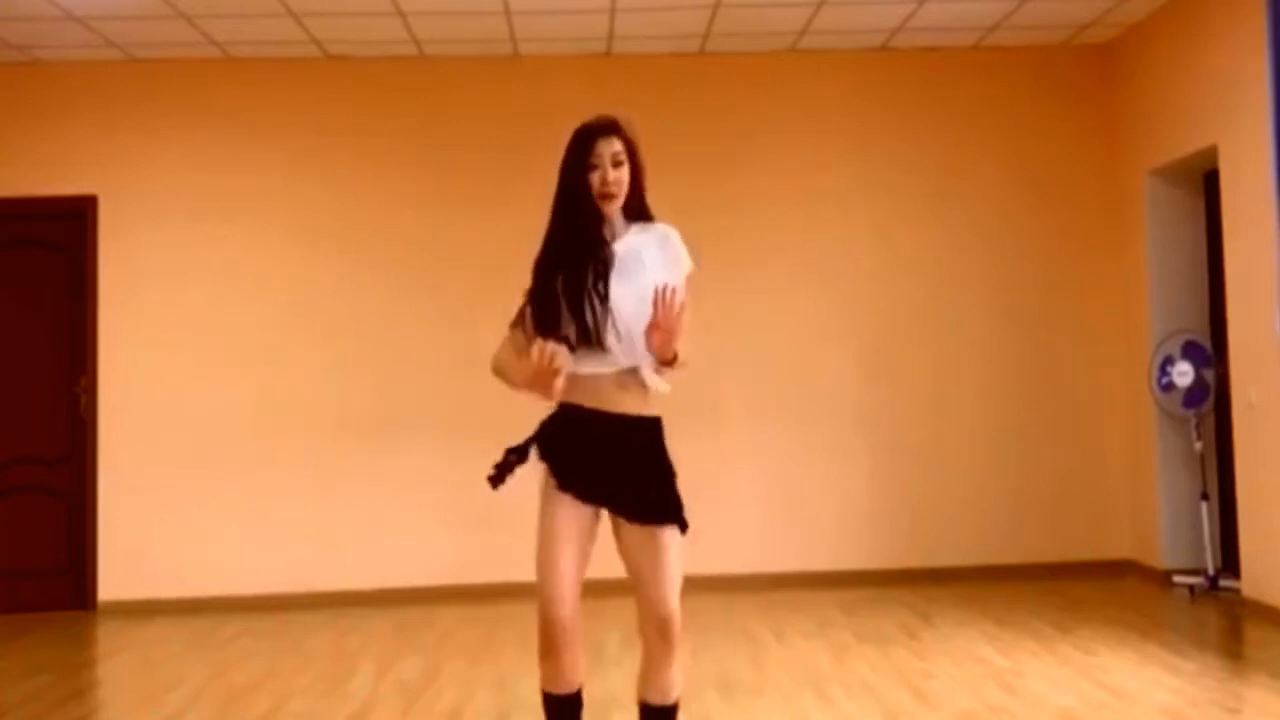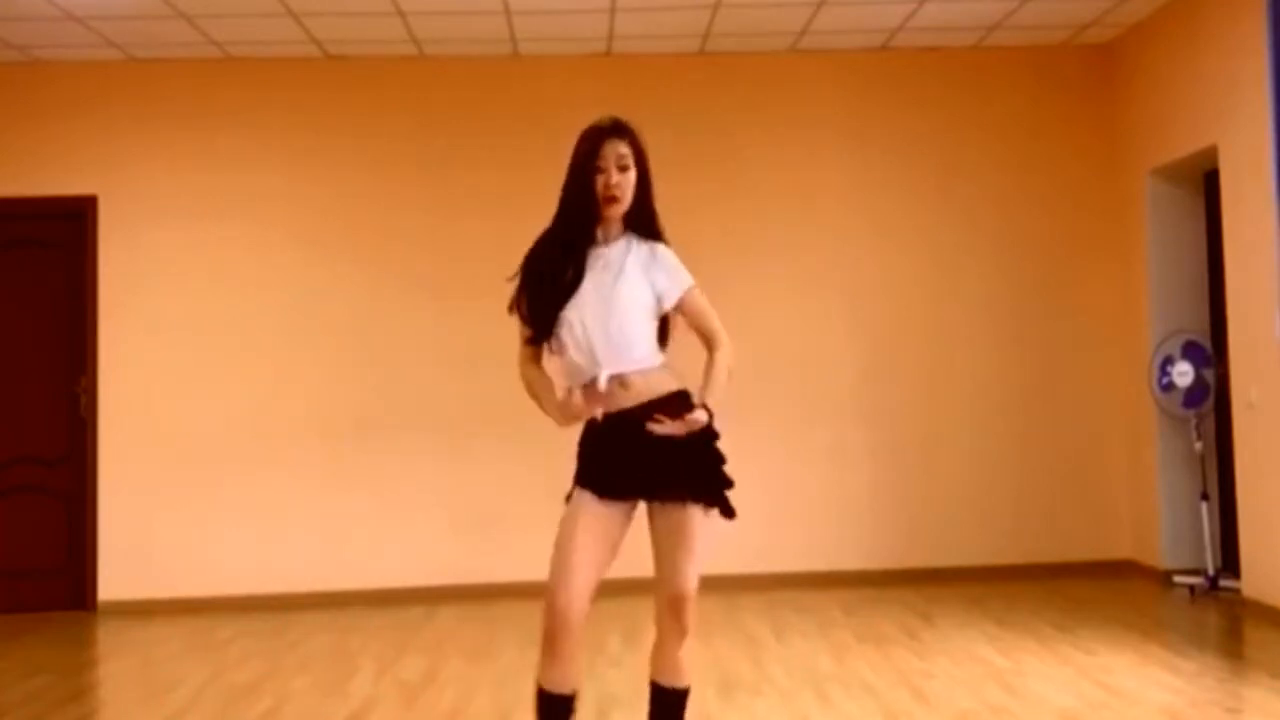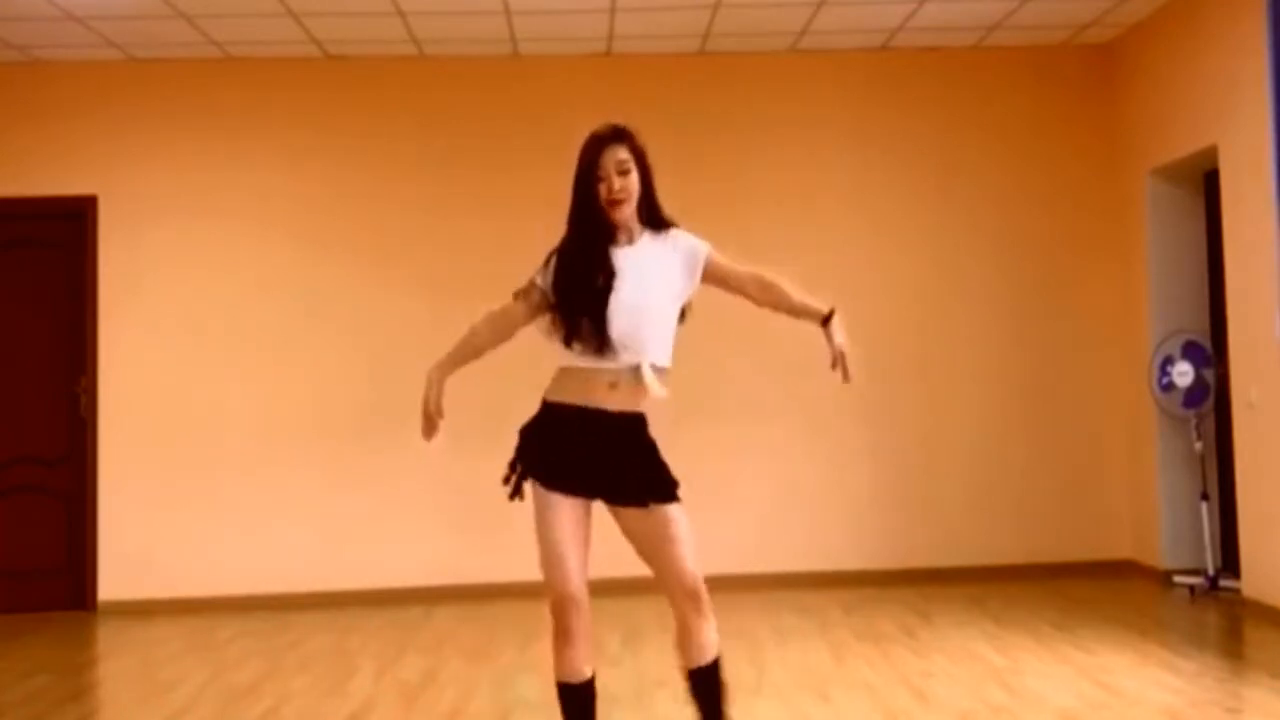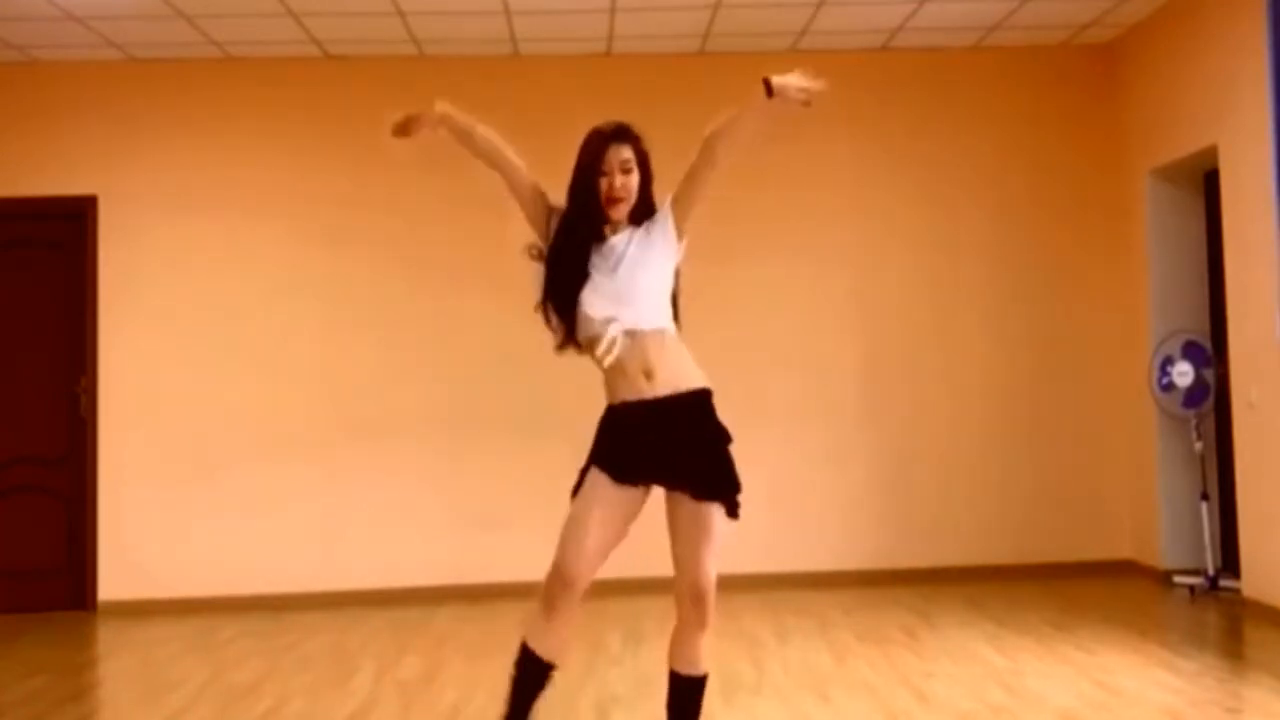
dt=1s
person 1, frame 1
left shoulder: (663, 245)
right shoulder: (562, 261)
left elbow: (682, 348)
right elbow: (502, 361)
left wrist: (669, 347)
right wrist: (528, 373)
left hip: (640, 446)
right hip: (573, 443)
left knee: (663, 623)
right knee: (558, 622)
person 1, frame 2
left shoulder: (653, 259)
right shoulder: (554, 257)
left elbow: (719, 341)
right elbow: (529, 357)
left wrist: (703, 410)
right wrist: (556, 404)
left hip: (666, 432)
right hip: (603, 446)
left knee: (675, 610)
right knee: (562, 611)
person 1, frame 3
left shoulder: (676, 249)
right shoulder: (572, 262)
left elbow: (755, 284)
right elbow: (504, 320)
left wrist: (826, 320)
right wrist: (440, 370)
left hip: (629, 441)
right hip: (563, 434)
left knee: (690, 590)
right knee: (568, 605)
person 1, frame 4
left shoulder: (663, 234)
right shoulder: (568, 243)
left elbow: (714, 149)
right elbow: (510, 167)
left wrist: (768, 91)
right wrist: (446, 116)
left hip: (688, 420)
right hip: (623, 432)
left knee: (697, 601)
right knee: (563, 587)
